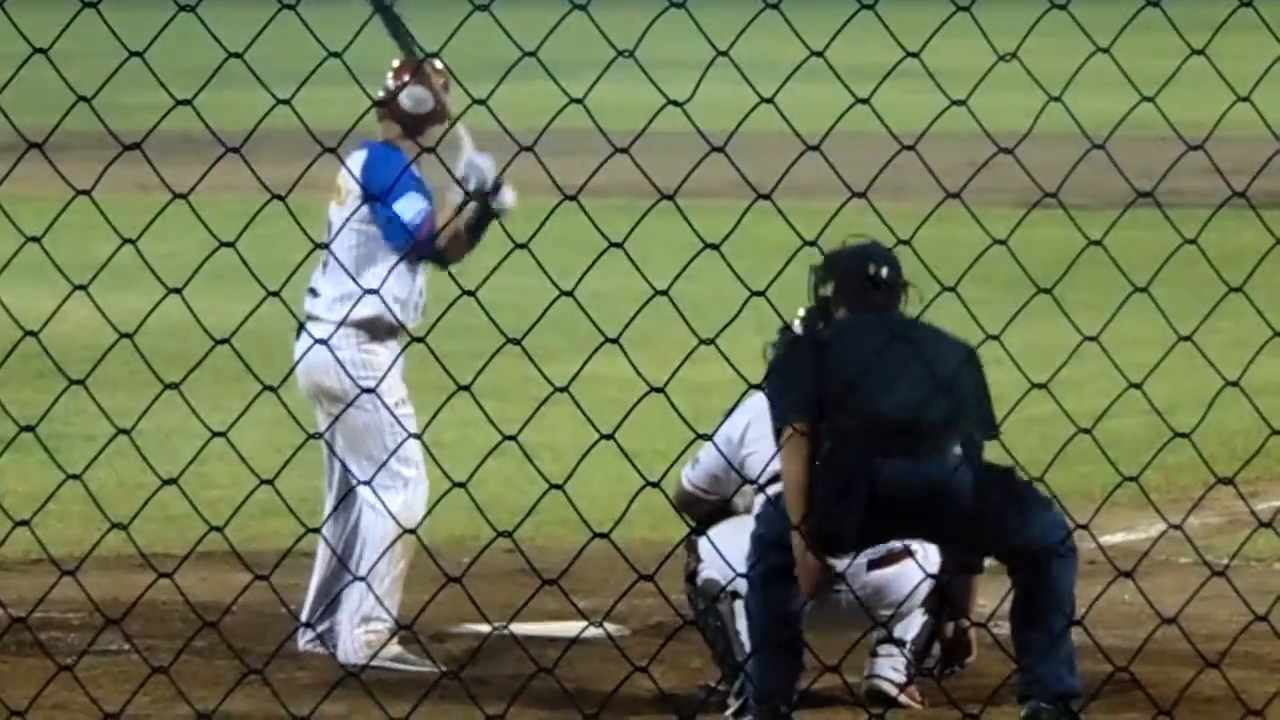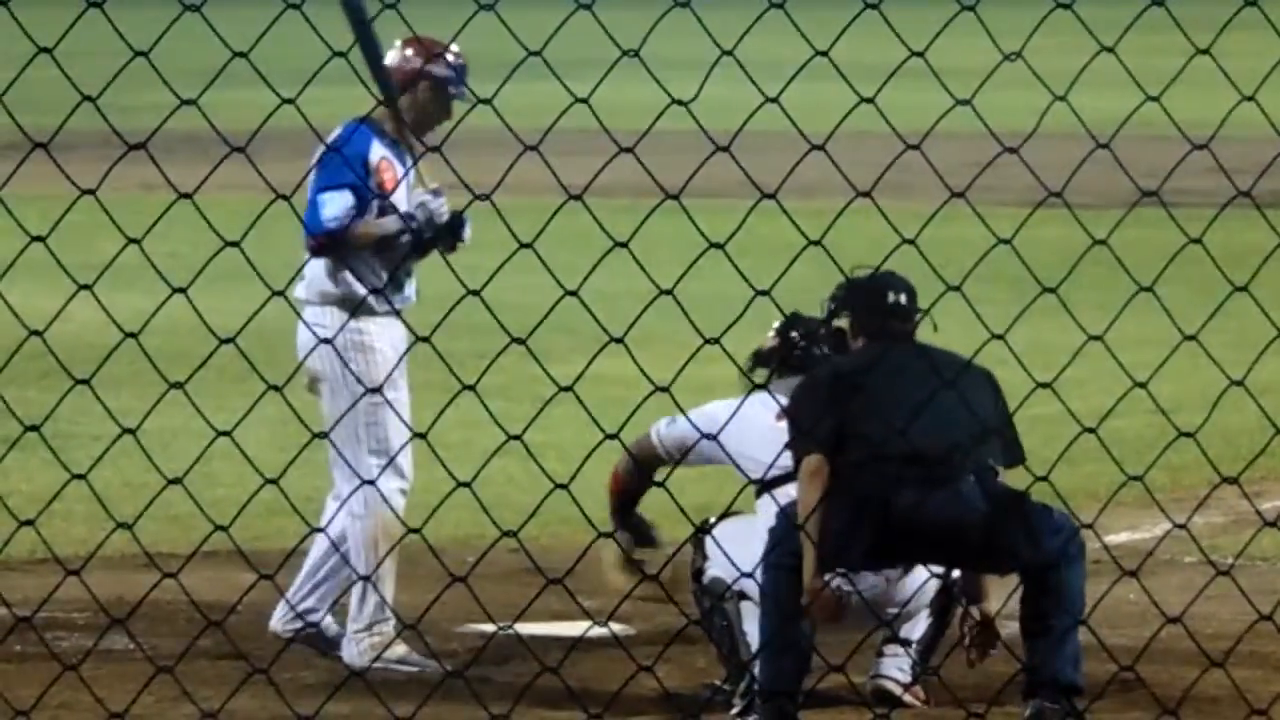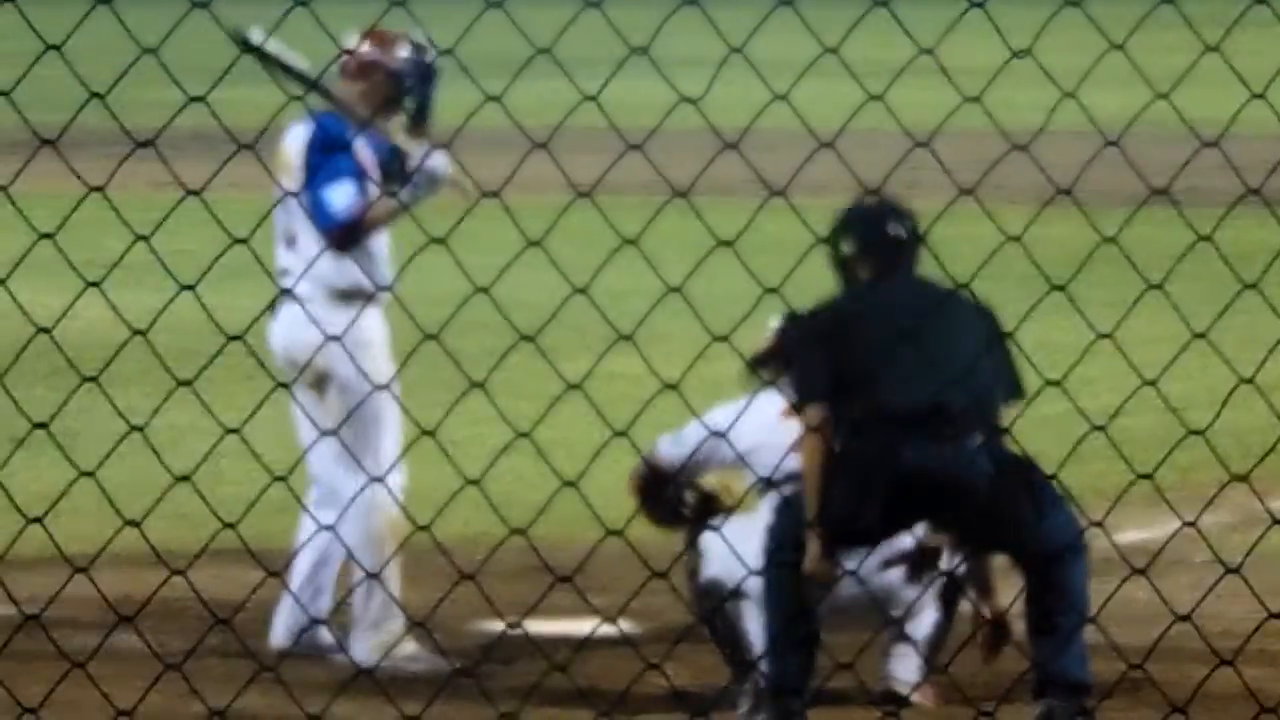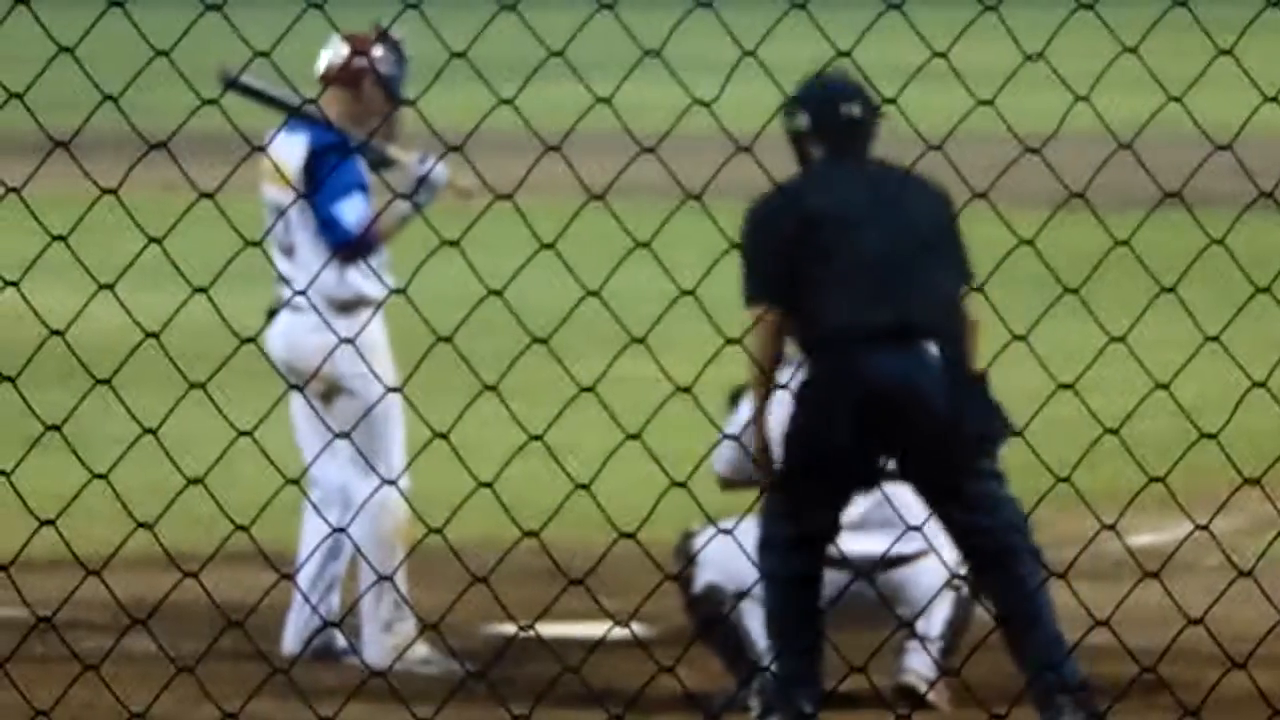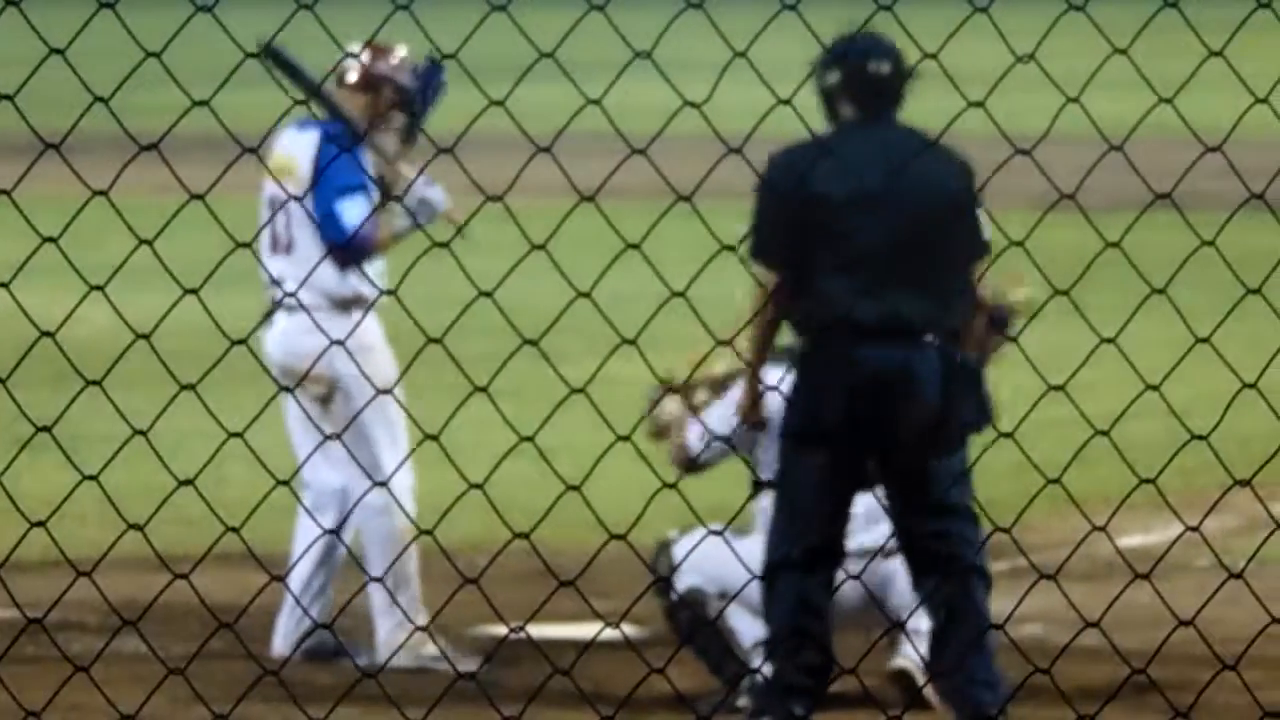
dt=0.5s
person 1, frame 1
left shoulder: (379, 164)
right shoulder: (386, 164)
left elbow: (444, 249)
right elbow: (434, 246)
left wrist: (486, 202)
right wrist: (477, 193)
left hip: (332, 346)
right hip: (357, 350)
left knee: (354, 492)
right knee: (398, 490)
left ankle: (322, 626)
right ankle: (367, 635)
person 1, frame 2
left shoulder: (398, 155)
right shoulder: (353, 144)
right elbow: (323, 235)
left wrist: (433, 233)
right wrist: (404, 224)
left hip: (377, 327)
right hip: (349, 328)
left knee: (362, 481)
right knee: (380, 481)
left ankle: (303, 610)
right ankle: (371, 637)
person 1, frame 3
left shoulder: (320, 131)
right shoulder: (332, 135)
left elbow: (377, 196)
right elbow: (344, 227)
left wrist: (418, 150)
right wrist: (410, 189)
left hip: (307, 323)
right hip: (338, 323)
left knee: (334, 483)
right knee: (376, 480)
left ankle: (299, 622)
right ankle: (378, 636)
person 1, frame 4
left shoulder: (288, 138)
right shoulder: (329, 151)
left elbow: (375, 141)
right elbow: (356, 241)
left wrist: (387, 64)
right wrist: (415, 196)
left hip: (298, 328)
right hip: (341, 331)
left knee: (333, 485)
right knee: (379, 484)
left ankle: (311, 628)
right ankle: (389, 638)
person 1, frame 5
left shoulder: (293, 136)
right shoulder: (337, 146)
left elbow: (367, 187)
right elbow: (352, 241)
left wrist: (412, 116)
right wrist: (414, 214)
left hip: (291, 329)
right hip: (339, 331)
left knee: (326, 486)
right knee: (384, 482)
left ankle: (300, 628)
right ankle: (403, 635)
person 2, frame 1
left shoulder: (807, 349)
right shoulder: (950, 346)
left elbow: (798, 439)
left wrist: (803, 542)
left hip: (864, 481)
right hip: (951, 476)
left knee: (773, 535)
right knee: (1047, 545)
person 2, frame 2
left shoulder: (827, 380)
right shoulder: (971, 374)
left elbow: (815, 469)
left wrist: (813, 573)
right wrist: (976, 596)
left hip: (877, 518)
right hip: (967, 515)
left knee: (789, 538)
right knee: (1059, 543)
person 2, frame 3
left shoulder: (826, 320)
right shoulder: (971, 312)
left elbow: (817, 425)
left wrist: (815, 531)
right wrist: (976, 534)
left hip: (880, 468)
right hip: (971, 466)
right knee: (1057, 542)
person 2, frame 4
left shoulder: (780, 208)
right shoulder: (926, 194)
left elbow: (769, 326)
right elbow: (962, 305)
left wrist: (760, 430)
right wrist: (963, 393)
left hip: (844, 380)
right hip: (934, 373)
left knee: (792, 537)
right knee: (994, 536)
person 2, frame 5
left shoulder: (796, 169)
right shoulder: (948, 167)
left elbow: (773, 288)
right elbow: (972, 285)
left wrist: (752, 379)
right wrist: (950, 364)
left hip: (837, 368)
right hip: (926, 366)
left knee: (803, 541)
right knee: (948, 540)
person 3, frame 1
left shoulder: (761, 405)
left elbow: (689, 499)
left wrist: (741, 507)
right hip: (892, 580)
left knee: (708, 549)
right knee: (932, 546)
right ankle: (892, 671)
person 3, frame 2
left shoulder: (744, 411)
left elbow: (639, 457)
left wrist: (625, 520)
right hip: (891, 576)
left knee: (714, 547)
left ankle: (756, 679)
right ankle: (895, 671)
person 3, frame 3
left shoulder: (747, 411)
left elbow: (649, 475)
left wrist: (687, 515)
right hip: (894, 572)
left knee: (712, 543)
right knee: (951, 546)
left ankle: (765, 679)
right ankle: (907, 674)
person 3, frame 4
left shoulder: (775, 384)
left elbow: (730, 473)
right hip: (904, 581)
left knee: (700, 552)
right knee: (958, 545)
right ankle: (924, 668)
person 3, frame 5
left shoulder: (766, 381)
left elbow: (685, 455)
left wrist: (672, 402)
right hip: (891, 583)
left knee: (677, 559)
left ankle: (764, 677)
right ankle: (915, 655)
